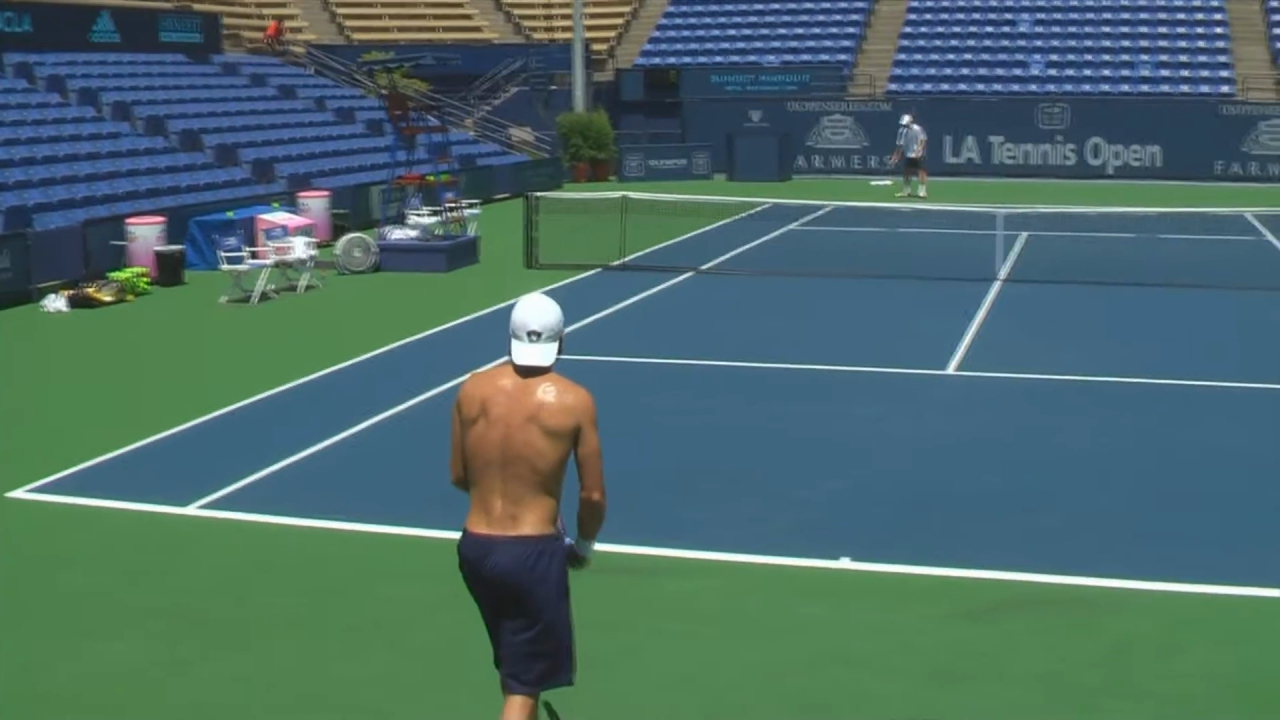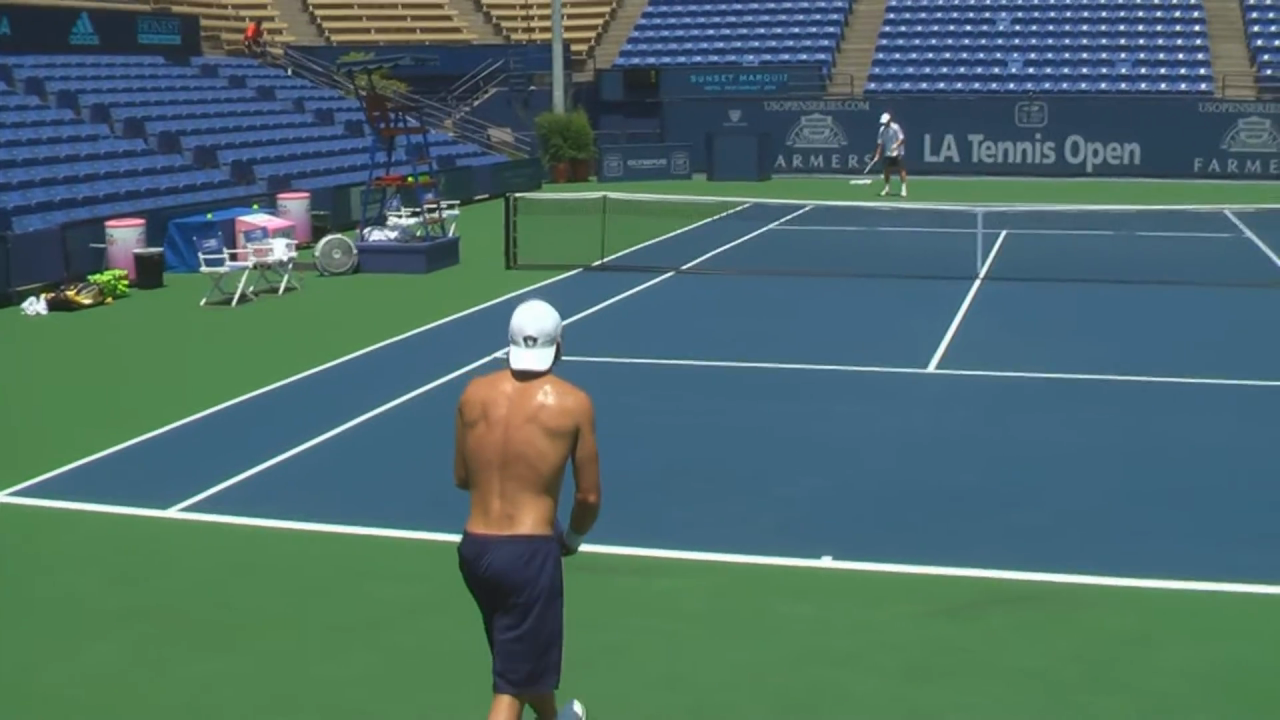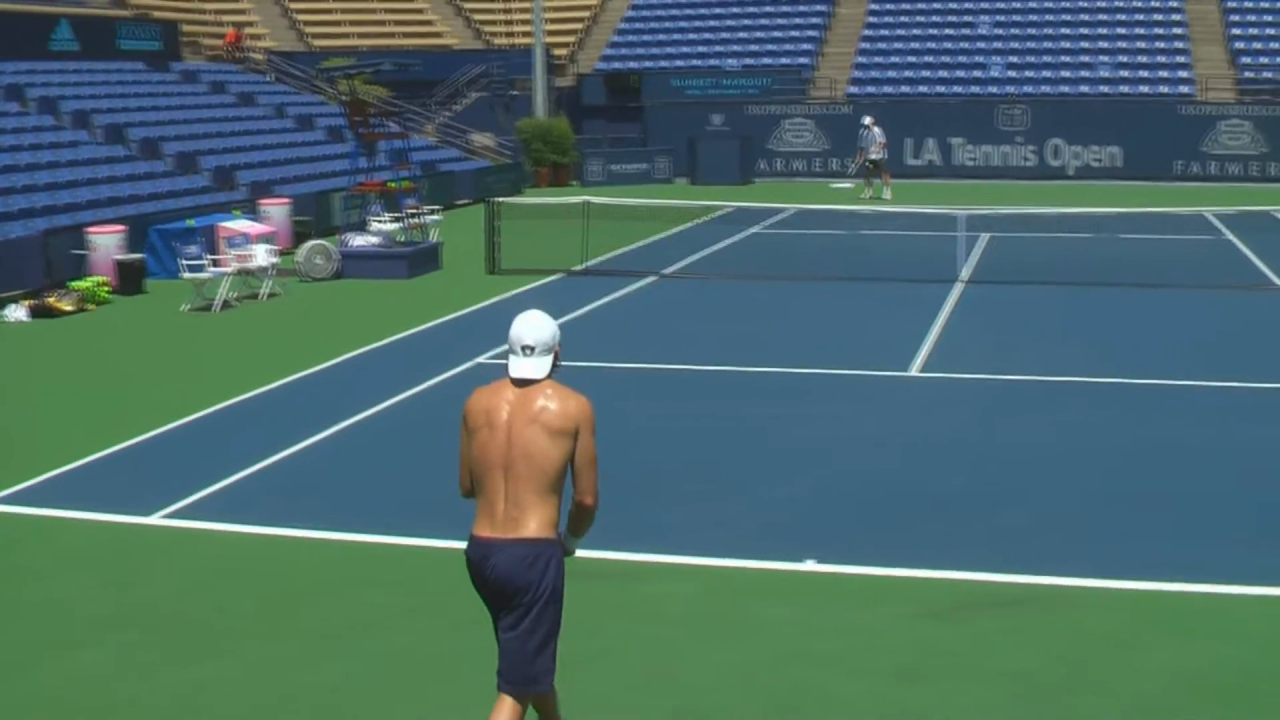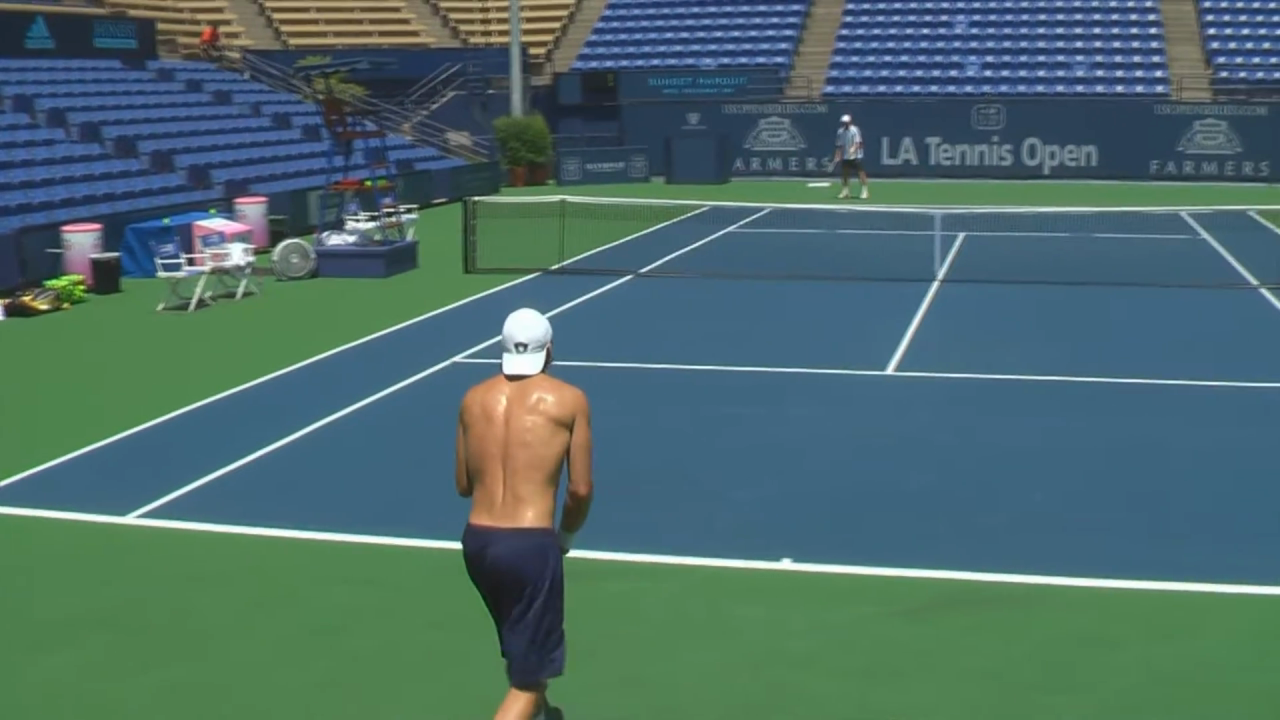
dt=0.4s
person 1, frame 1
left shoulder: (472, 389)
right shoulder: (573, 400)
left elbow: (459, 476)
right elbow: (593, 495)
right wrist: (583, 546)
left hip: (475, 547)
right hip: (532, 552)
left knee: (514, 659)
right knee: (523, 683)
person 1, frame 2
left shoulder: (474, 393)
right shoulder: (572, 402)
left elbow: (462, 478)
right elbow: (589, 496)
right wrist: (573, 537)
left hip: (474, 547)
right hip: (528, 552)
left knee: (519, 656)
person 1, frame 3
left shoulder: (477, 402)
right shoulder: (572, 406)
left elbow: (467, 487)
right elbow: (586, 499)
right wrist: (571, 539)
left hip: (480, 551)
right hip: (531, 554)
left knee: (530, 656)
person 1, frame 4
left shoulder: (473, 399)
right shoulder: (568, 399)
left elbow: (464, 485)
right elbow: (581, 489)
right wrist: (565, 535)
left hip: (477, 541)
right hip: (530, 545)
left knee: (522, 652)
right knee: (529, 680)
